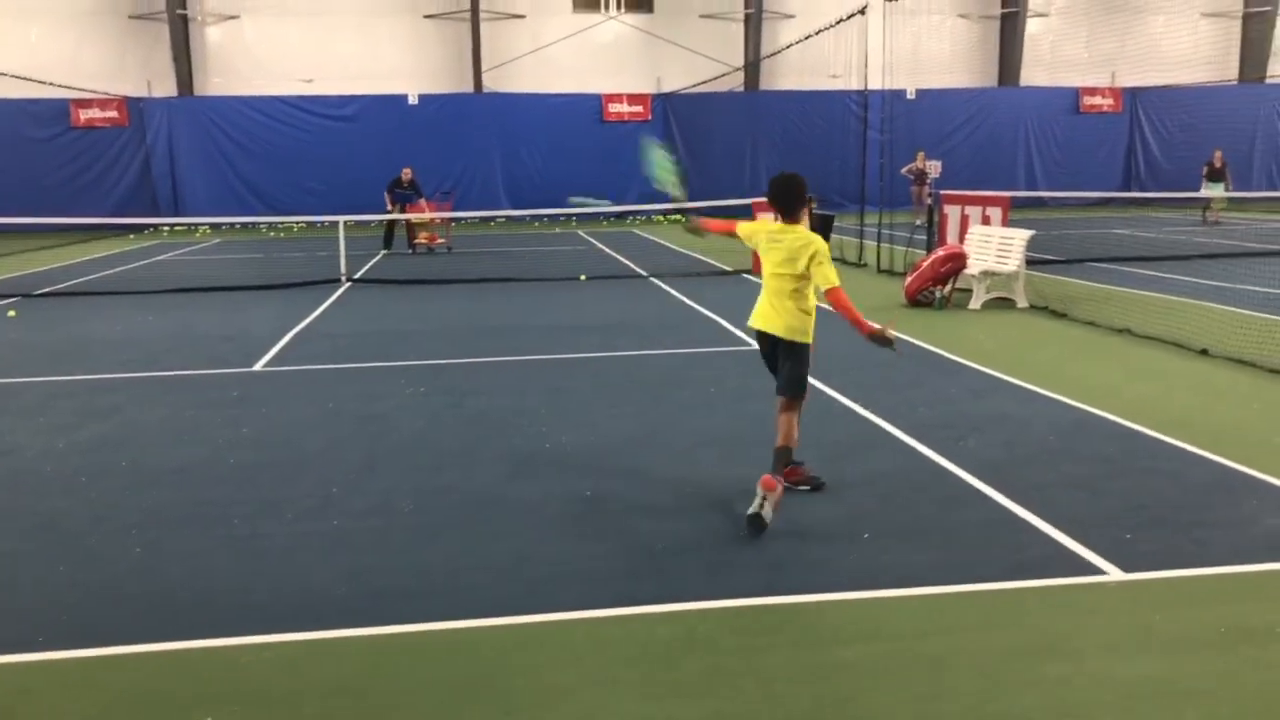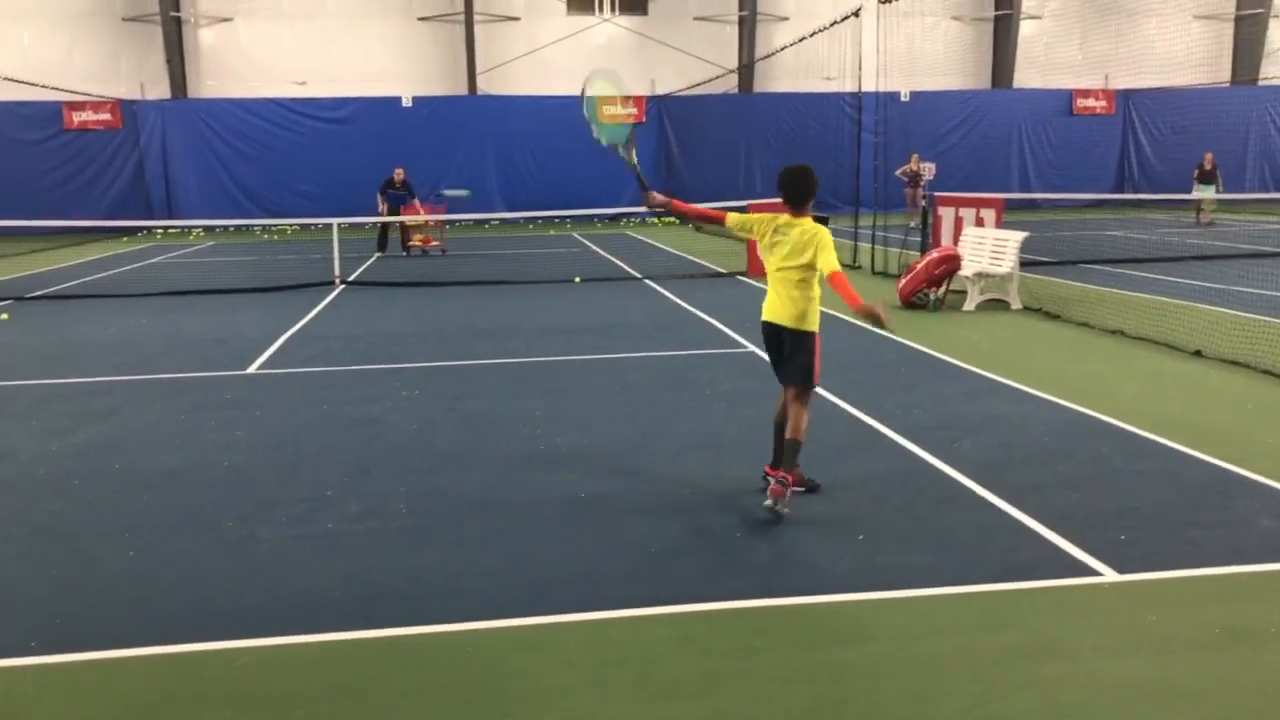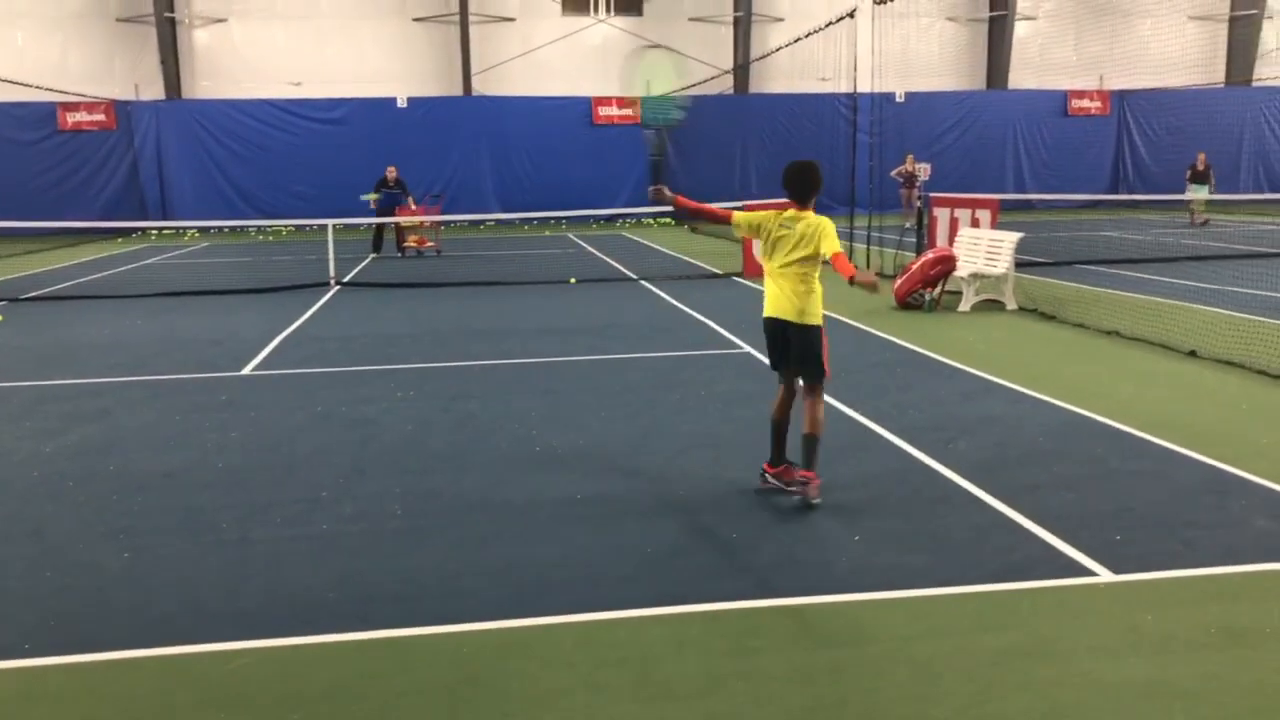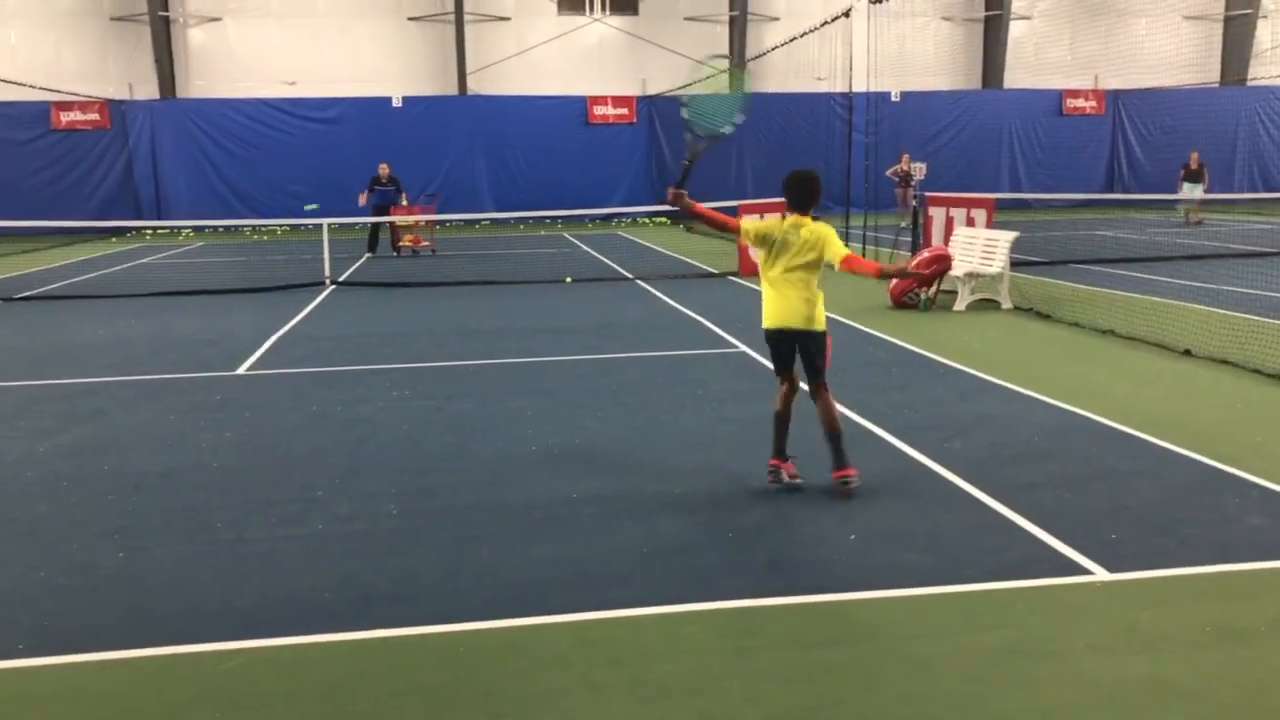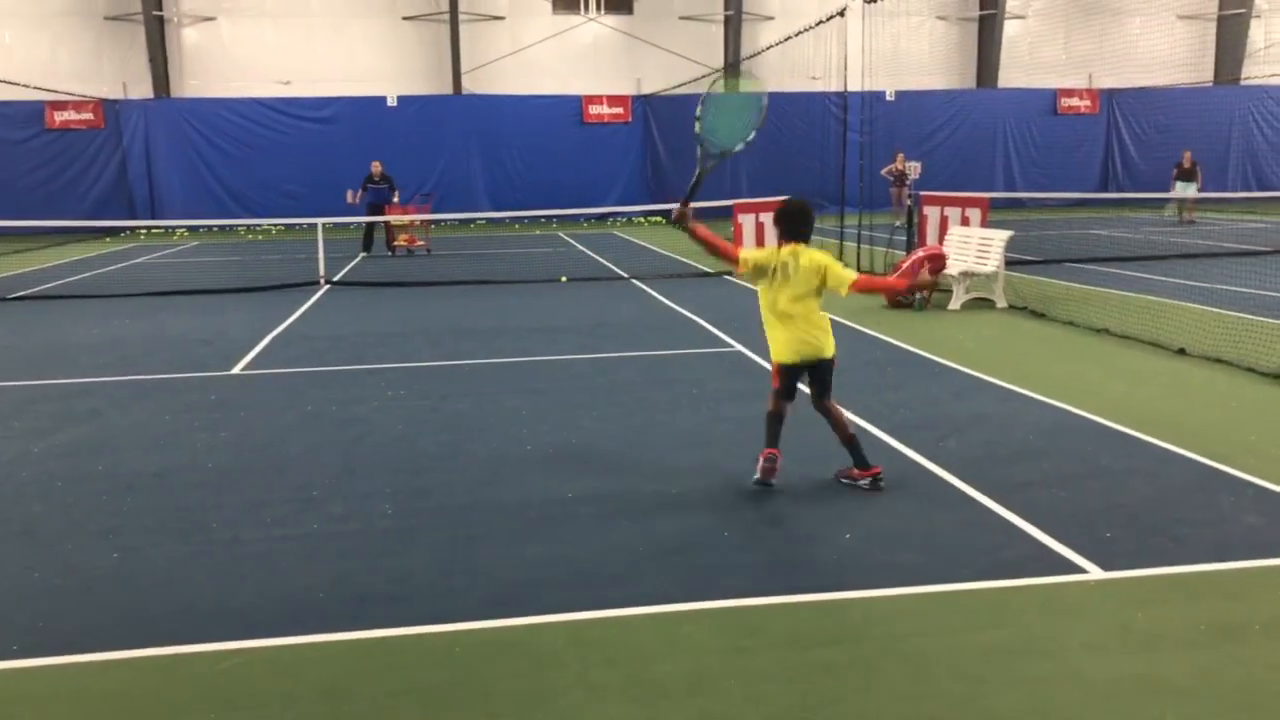
dt=0.1s
person 1, frame 1
left shoulder: (762, 232)
right shoulder: (813, 244)
left elbow: (731, 226)
right elbow: (832, 292)
left wrist: (700, 224)
right wrist: (867, 329)
left hip: (763, 326)
right hip: (794, 332)
left knee: (791, 396)
right knee: (788, 409)
left ankle: (786, 466)
right ankle: (771, 481)
person 1, frame 2
left shoulder: (766, 225)
right shoulder: (819, 236)
left elbow: (712, 216)
right elbow: (834, 276)
left wrist: (666, 203)
right wrist: (860, 306)
left hip: (772, 319)
right hip: (802, 323)
left knee: (792, 392)
right knee: (800, 402)
left ankle: (779, 468)
right ankle: (781, 479)
person 1, frame 3
left shoulder: (769, 221)
right shoulder: (821, 226)
left elbow: (720, 216)
right elbow: (837, 257)
left wrist: (671, 199)
right wrist: (855, 275)
left hip: (774, 314)
right hip: (805, 317)
left knee: (787, 387)
right knee: (813, 393)
left ankle: (776, 465)
right ankle: (807, 474)
person 1, frame 4
left shoulder: (769, 229)
right shoulder: (822, 235)
left elbow: (731, 226)
right elbow: (848, 260)
left wrist: (686, 205)
right wrist: (887, 270)
left hip: (776, 323)
right hip: (809, 323)
left knee: (788, 386)
right knee: (820, 392)
left ankle: (778, 461)
right ankle: (844, 470)
person 1, frame 5
left shoulder: (767, 260)
right shoulder: (820, 262)
left elbow: (730, 254)
right elbow: (859, 284)
left wrist: (689, 226)
right wrist: (909, 284)
left hip: (787, 350)
right hip: (820, 347)
left knee: (780, 396)
right knee: (823, 402)
left ankle: (770, 455)
right ankle: (864, 470)
